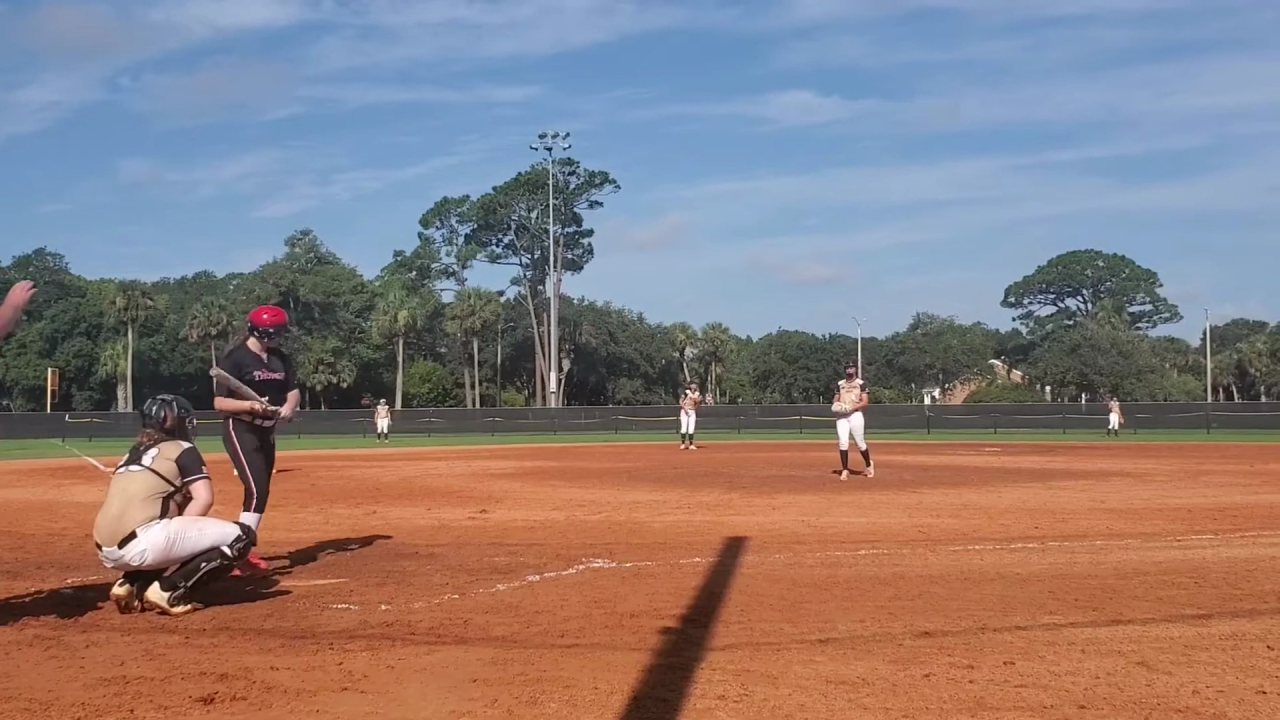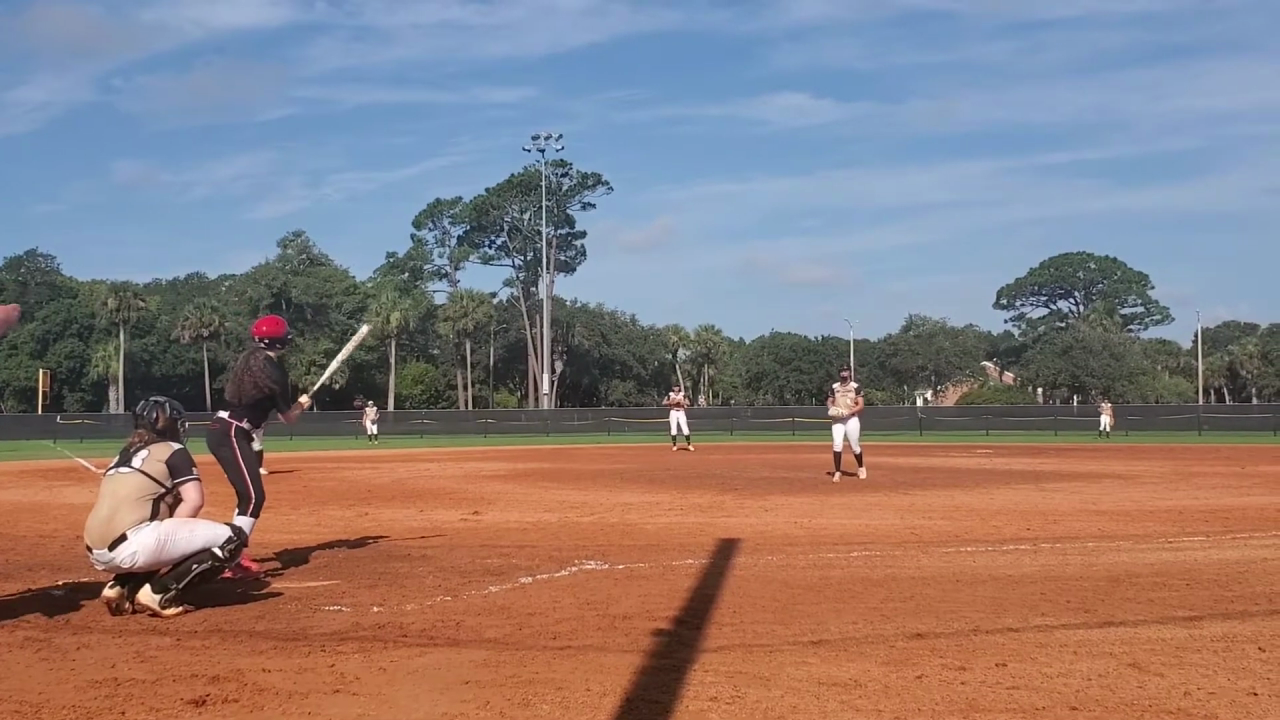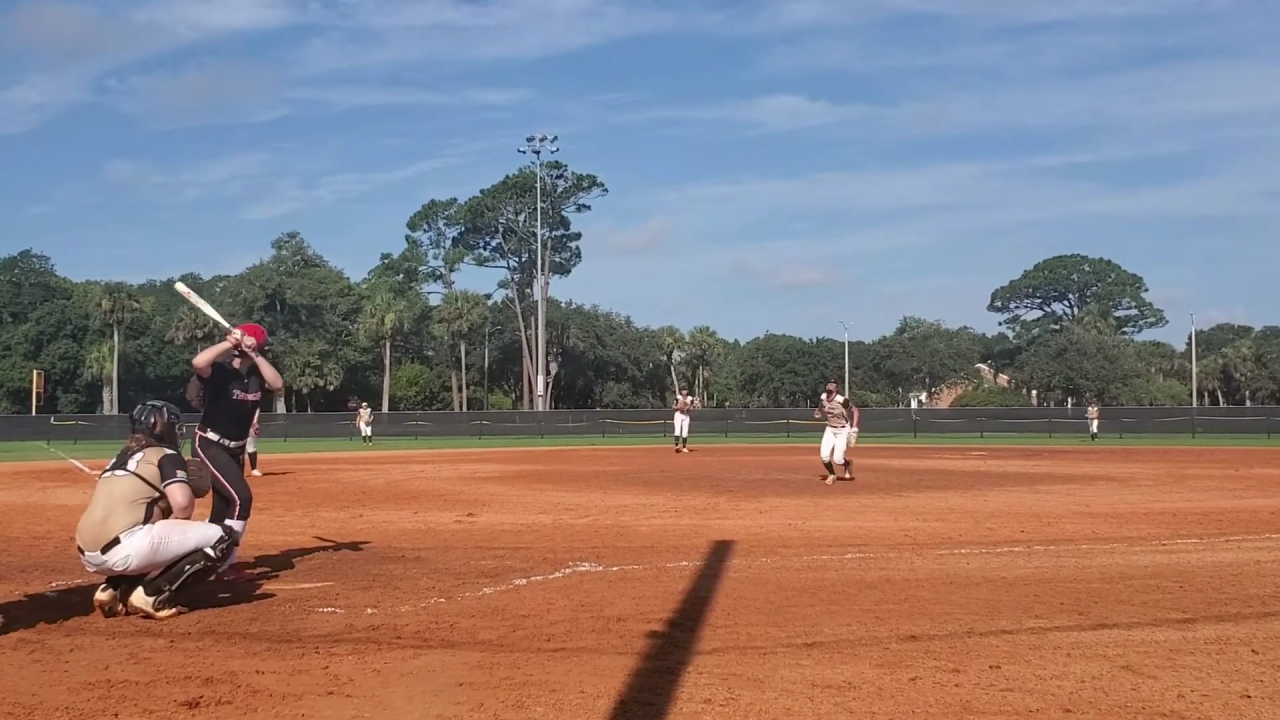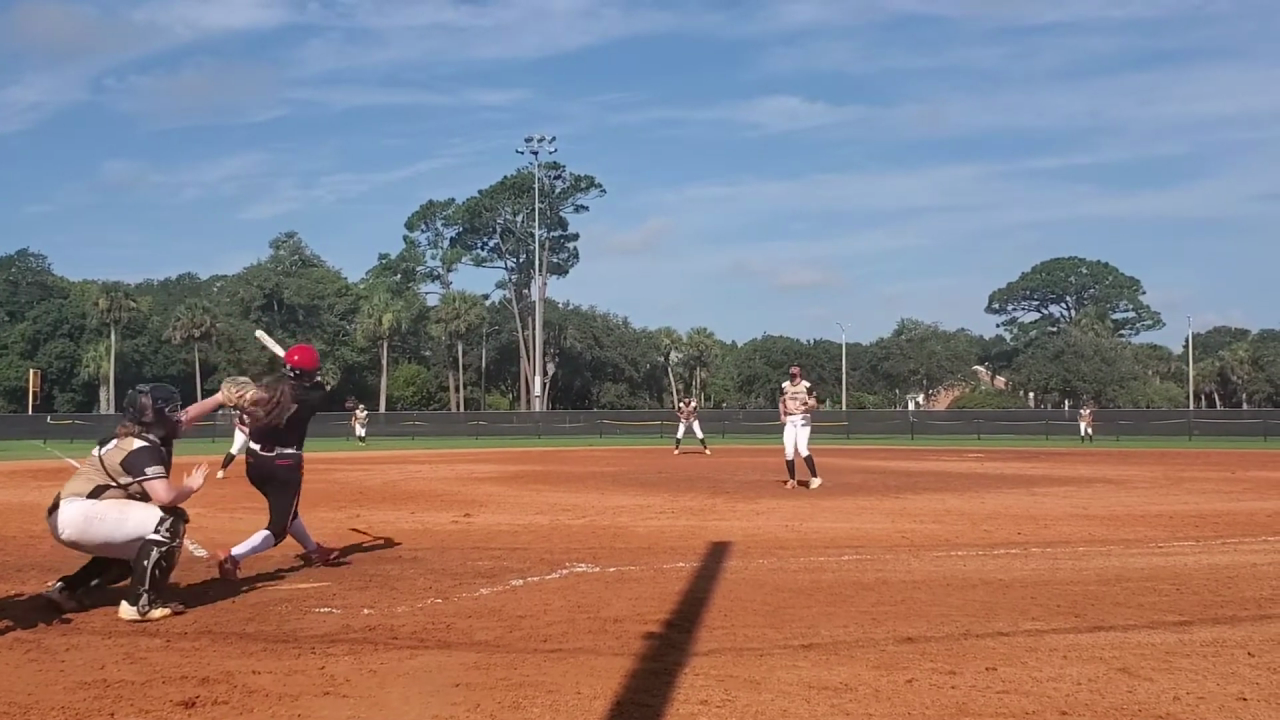
dt=1s
person 1, frame 1
left shoulder: (280, 358)
right shoulder: (236, 358)
left elbow: (292, 392)
right elbow: (220, 402)
left wrist: (288, 408)
right wrist: (251, 405)
left hip: (266, 431)
right hip: (242, 429)
left knee: (259, 492)
right knee: (256, 490)
person 1, frame 2
left shoulder: (250, 361)
right shoulder: (274, 371)
right elbow: (287, 416)
left wrist: (295, 404)
right wrist: (301, 405)
left hip: (224, 432)
right hip: (231, 435)
left knee: (248, 496)
right knee: (254, 497)
right ankle: (232, 561)
person 1, frame 3
left shoulder: (255, 373)
right shoulder: (220, 372)
left elbow: (277, 384)
right elbow: (198, 362)
left wrist: (254, 354)
right wrist: (228, 342)
left hip: (235, 450)
right hip: (209, 446)
left knee: (223, 511)
right knee: (241, 498)
right ankle: (224, 566)
person 1, frame 4
left shoulder: (269, 386)
right shoulder: (312, 394)
left hip: (254, 461)
right hip: (284, 464)
left knee: (284, 509)
right knee: (278, 529)
left ankle: (313, 550)
right ankle: (232, 557)
person 2, frame 1
left shoulder: (134, 452)
right shoulder: (182, 449)
right elbow: (204, 498)
right wrist: (179, 535)
left hip: (108, 550)
right hip: (140, 543)
right knee: (240, 536)
left ankle: (131, 585)
right ankle: (168, 590)
person 2, frame 2
left shoulder: (125, 454)
right shoulder: (172, 450)
right elbow: (194, 500)
right wrist: (169, 536)
left hip: (98, 552)
right hip: (130, 545)
right knee: (232, 537)
left ankle: (121, 587)
right ankle: (159, 593)
person 2, frame 3
left shoulder: (123, 457)
right shoulder: (166, 455)
right elbow: (182, 502)
right wrist: (184, 519)
right hip: (123, 548)
left knee: (158, 536)
right knee: (222, 537)
left ankle: (113, 590)
right ankle: (153, 596)
person 2, frame 4
left shoulder: (136, 436)
right shoulder: (142, 449)
left elbow: (185, 417)
right elbow: (166, 496)
left wrist: (221, 398)
right wrist: (191, 487)
left hip: (68, 519)
right hip: (77, 515)
left knee: (145, 549)
right knee: (170, 521)
left ankle: (68, 589)
right ankle: (140, 604)
